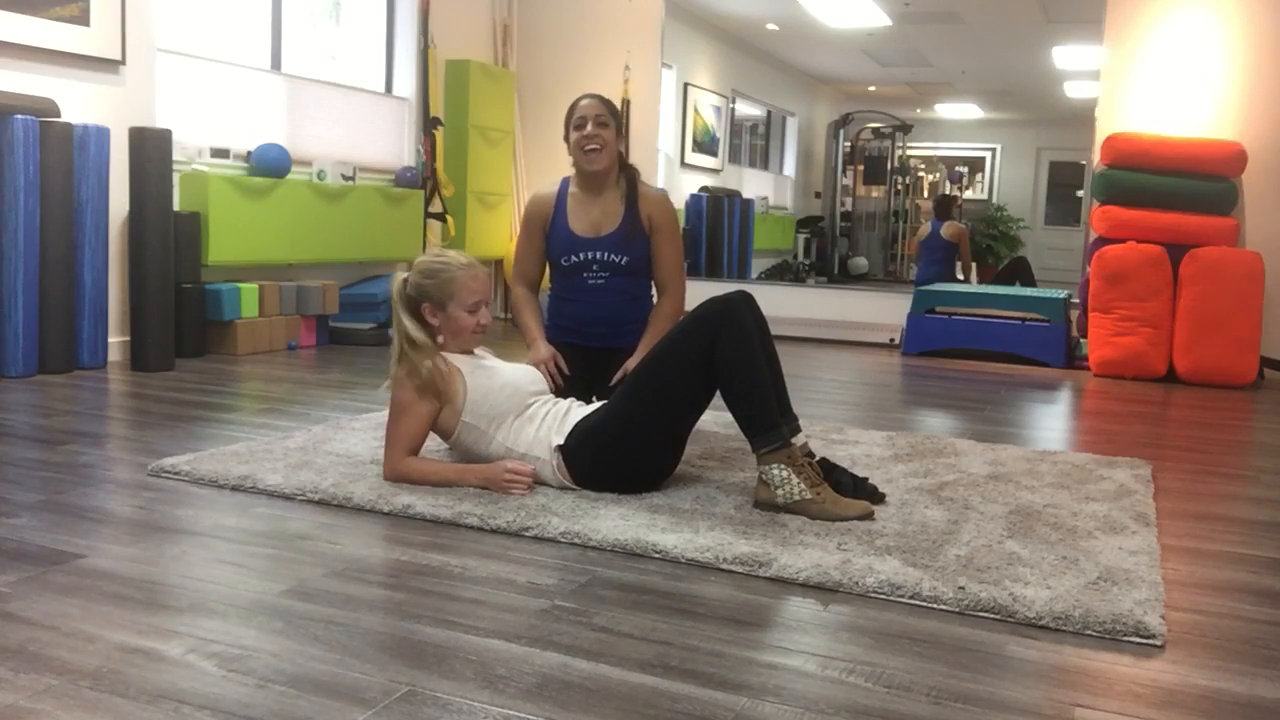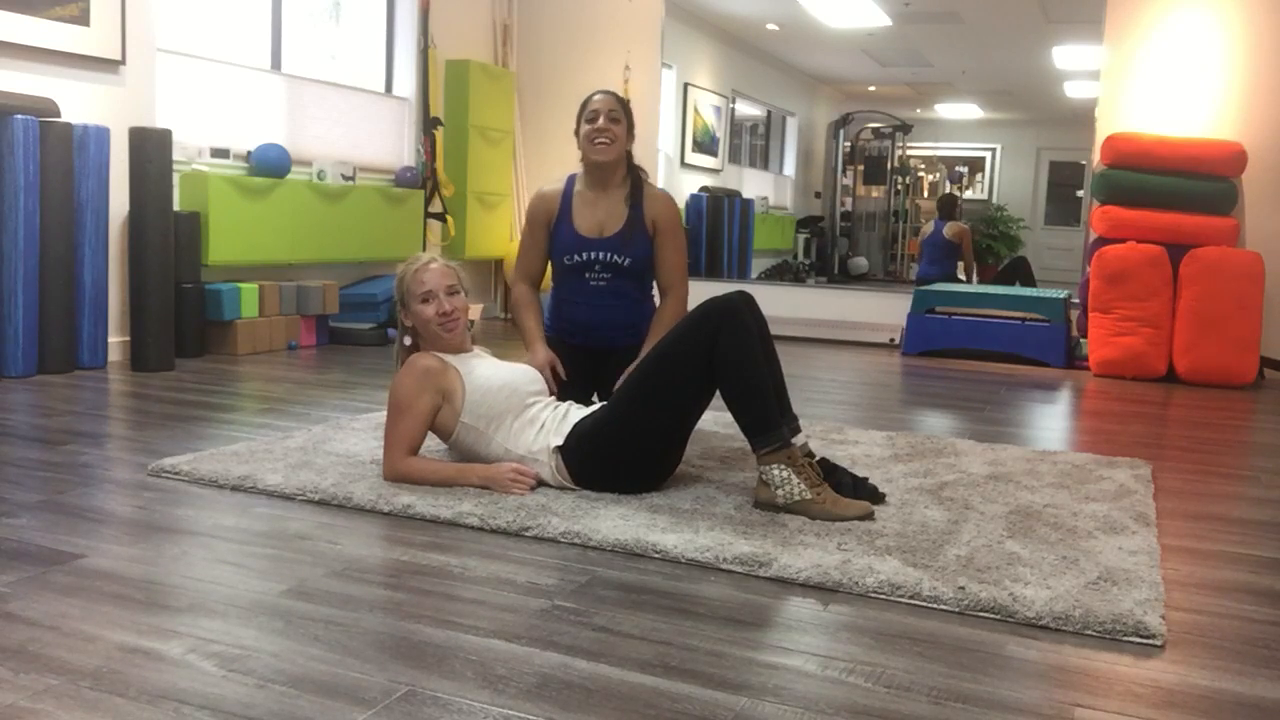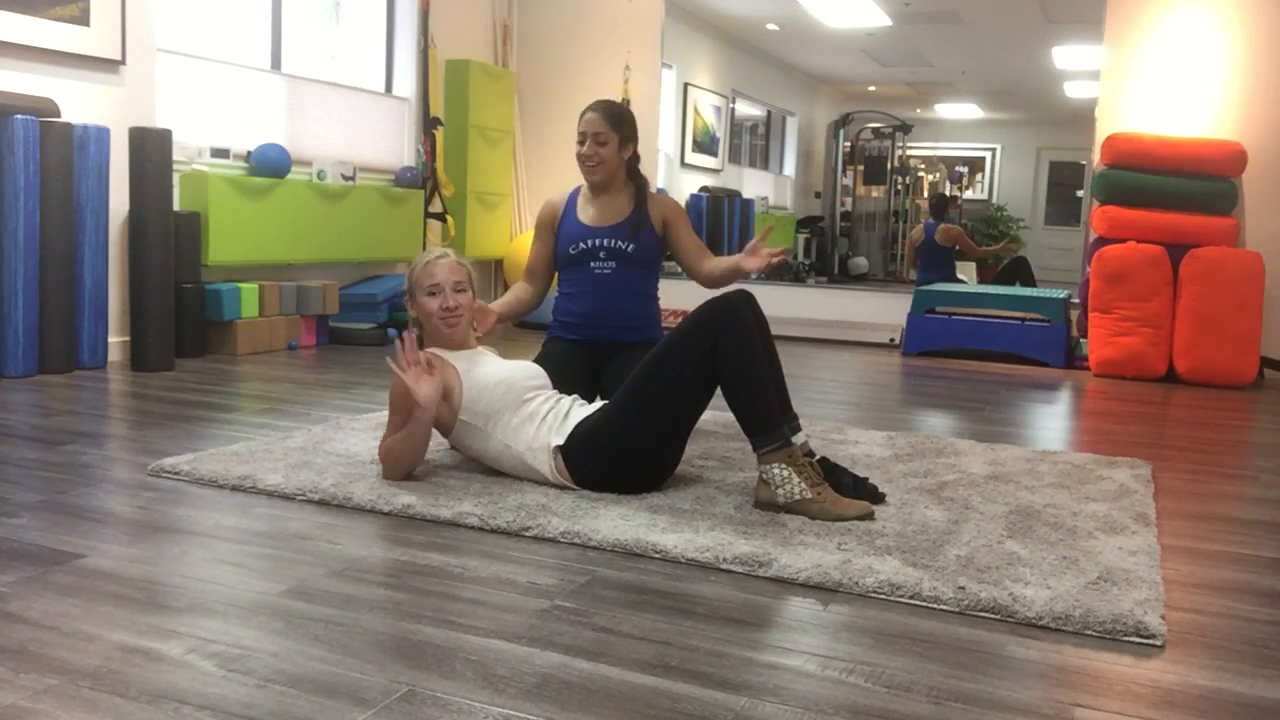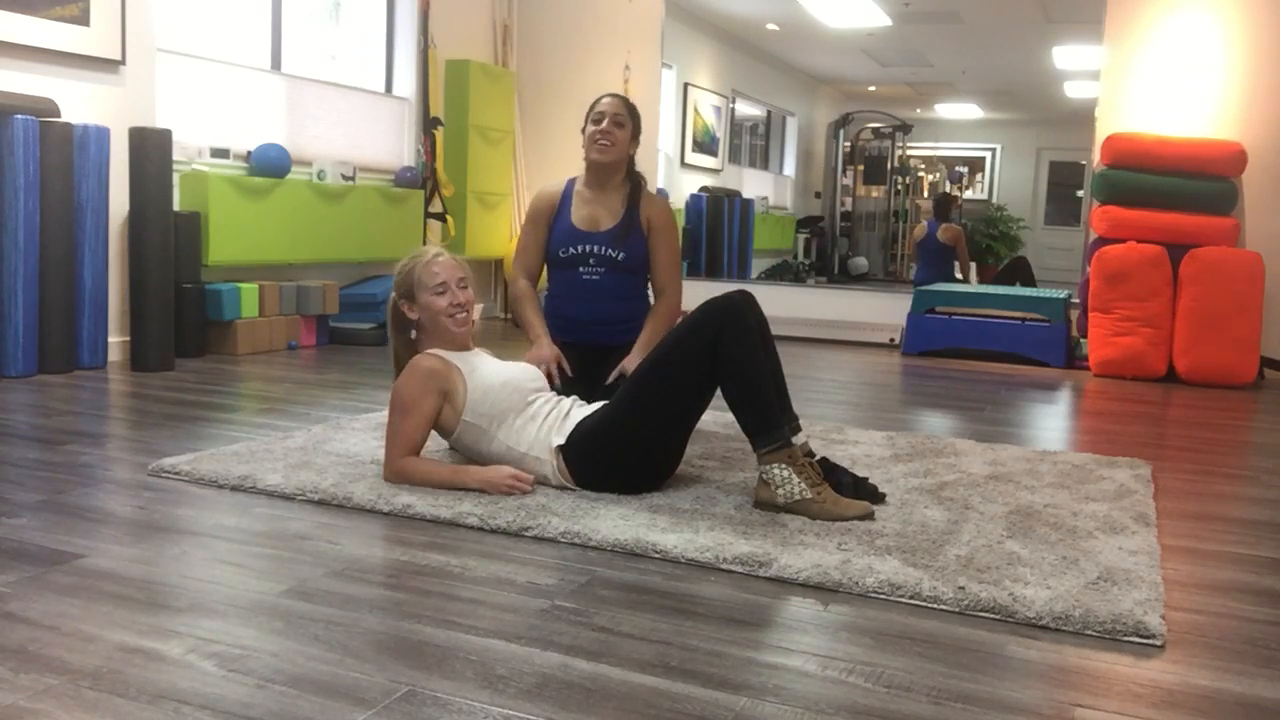
dt=1s
person 1, frame 1
left shoulder: (475, 358)
right shoulder: (427, 373)
right elbow: (396, 465)
right wrist: (484, 473)
left hip: (602, 438)
right hip: (591, 457)
left knee: (735, 309)
right knee: (722, 319)
left ankle: (791, 459)
right ankle: (783, 478)
person 1, frame 2
left shoulder: (477, 357)
right shoulder: (423, 372)
right elbow: (395, 465)
right wrist: (483, 473)
left hip: (597, 439)
right hip: (589, 458)
left knee: (735, 309)
right knee: (721, 317)
left ankle: (792, 459)
right ankle: (782, 477)
person 1, frame 3
left shoulder: (483, 355)
right shoulder: (427, 368)
right elbow: (393, 467)
right wrist: (424, 409)
left hip: (603, 440)
right hip: (591, 457)
left knee: (736, 307)
right knee: (723, 318)
left ankle: (792, 459)
right ankle: (782, 477)
person 1, frame 4
left shoulder: (477, 357)
right shoulder: (427, 372)
right elbow: (397, 465)
right wrist: (478, 475)
left hip: (603, 440)
right hip: (592, 458)
left knee: (736, 307)
right knee: (725, 317)
left ankle: (792, 461)
right ankle: (783, 478)
person 2, frame 1
left shoulder: (652, 204)
right shoulder: (544, 204)
left elbow: (672, 293)
right elbow: (523, 285)
left wrist: (644, 355)
right wrist: (537, 343)
left hip: (628, 351)
right hip: (563, 348)
person 2, frame 2
left shoulder: (658, 205)
right shoulder: (549, 201)
left elbow: (674, 294)
right elbow: (524, 284)
right wrist: (537, 347)
left hip: (630, 350)
right hip: (565, 346)
person 2, frame 3
left shoulder: (659, 209)
right shoulder: (557, 210)
left elbow: (704, 266)
right elbow: (531, 281)
left wrist: (740, 262)
right wrist: (496, 309)
left hip: (636, 346)
right hip: (569, 341)
person 2, frame 4
left shoulder: (654, 211)
right shoulder: (549, 201)
left elbow: (667, 295)
right elbow: (521, 279)
left wrist: (640, 354)
right wrist: (540, 340)
left hip: (624, 350)
right hip: (561, 347)
